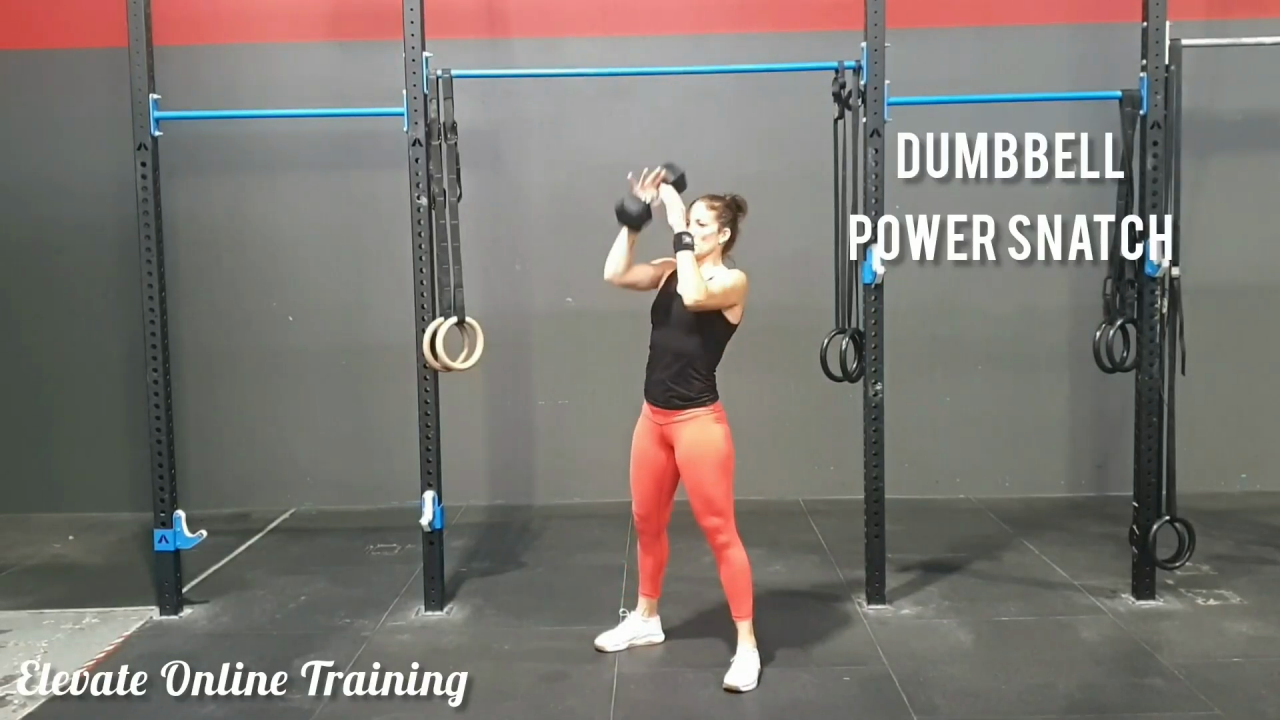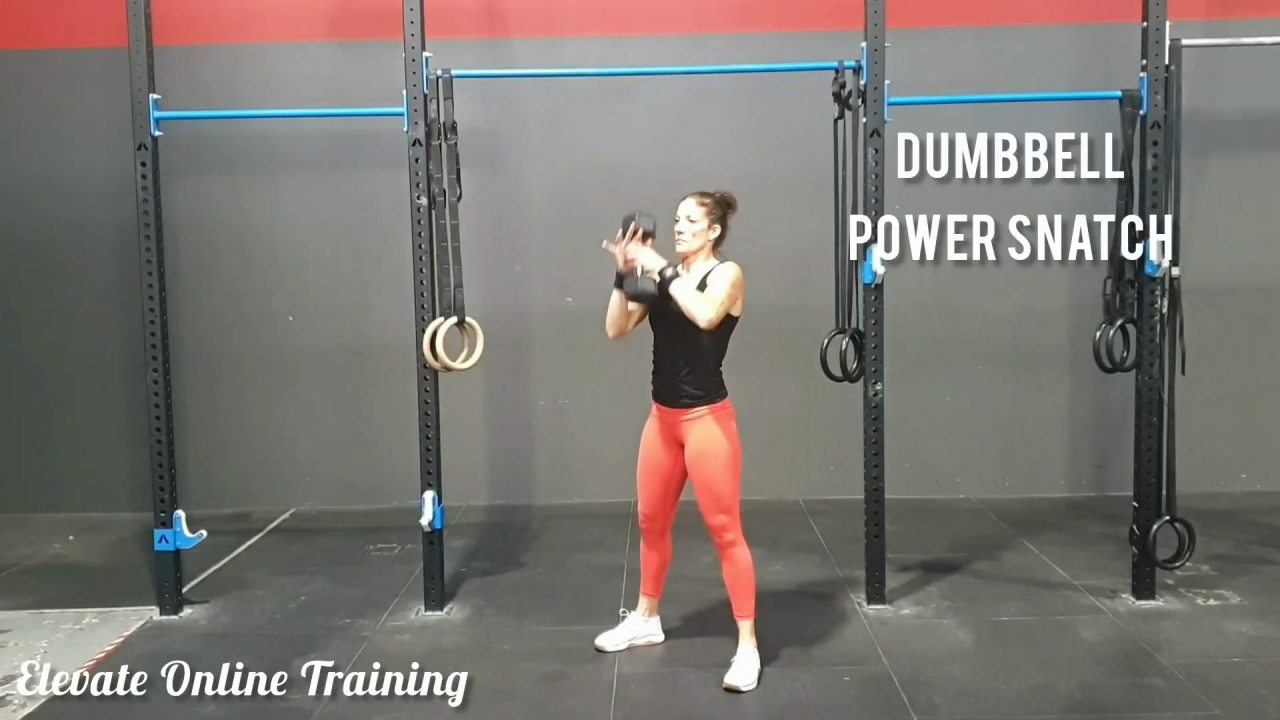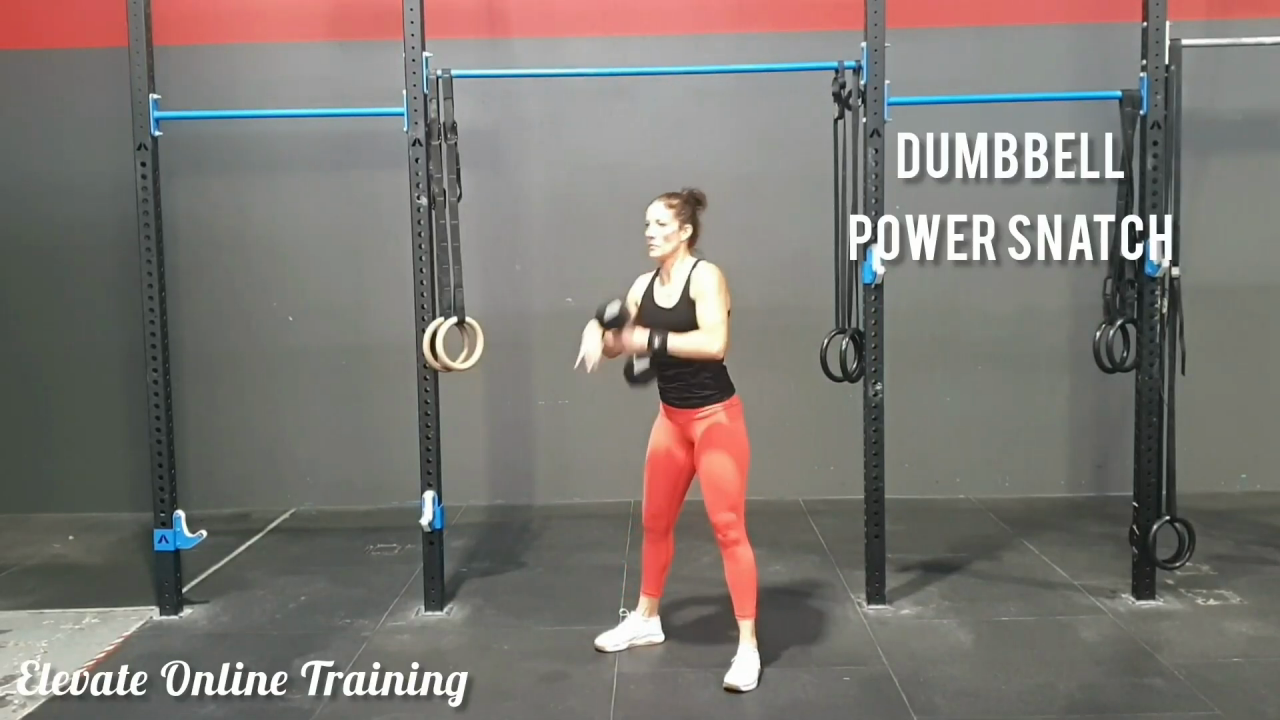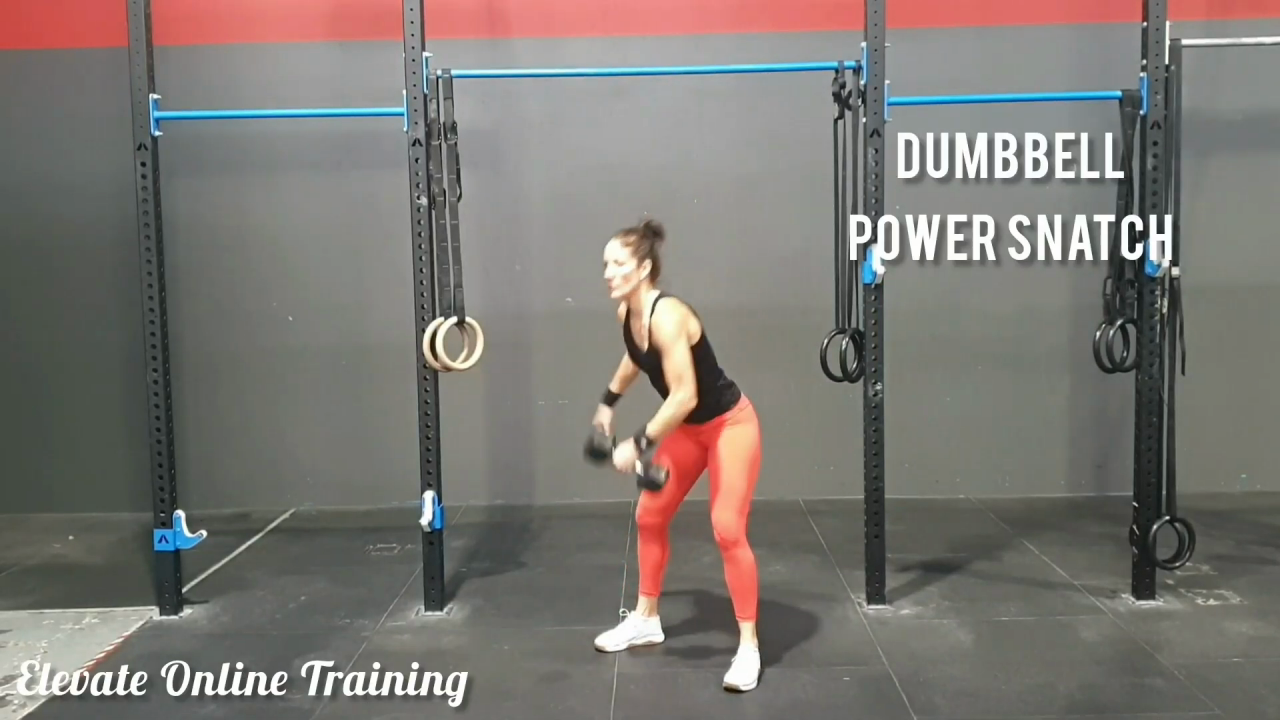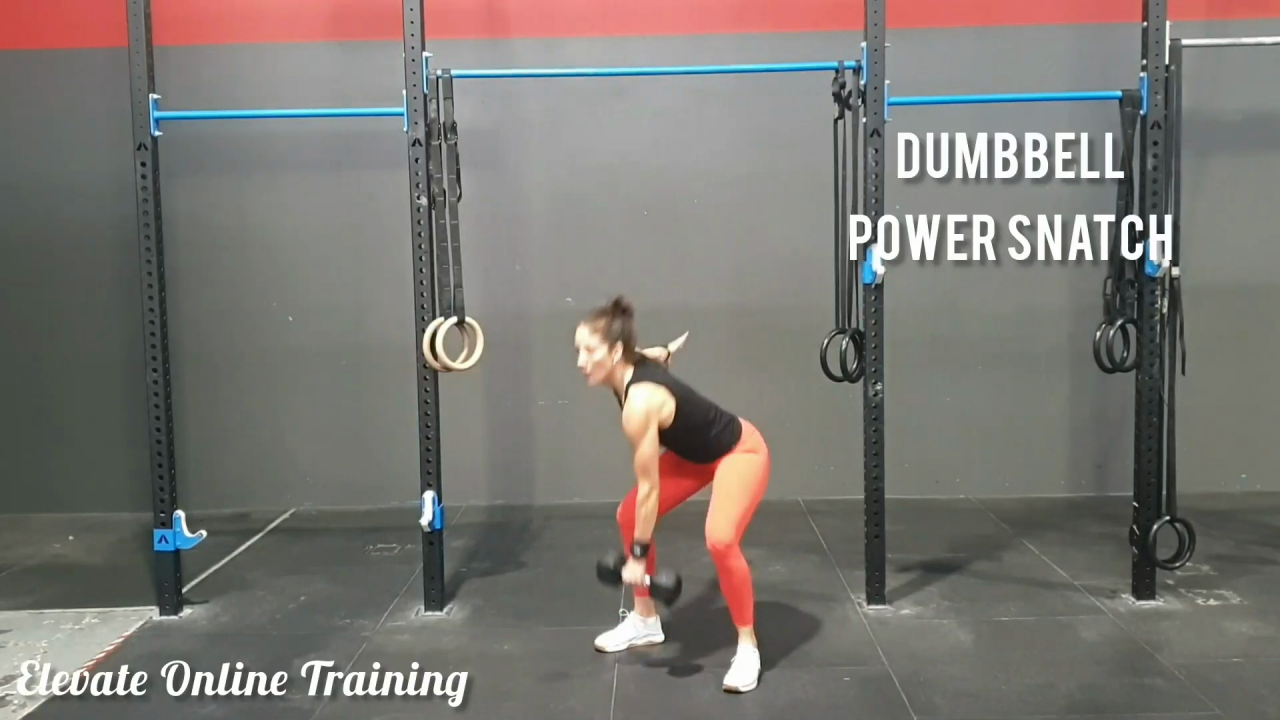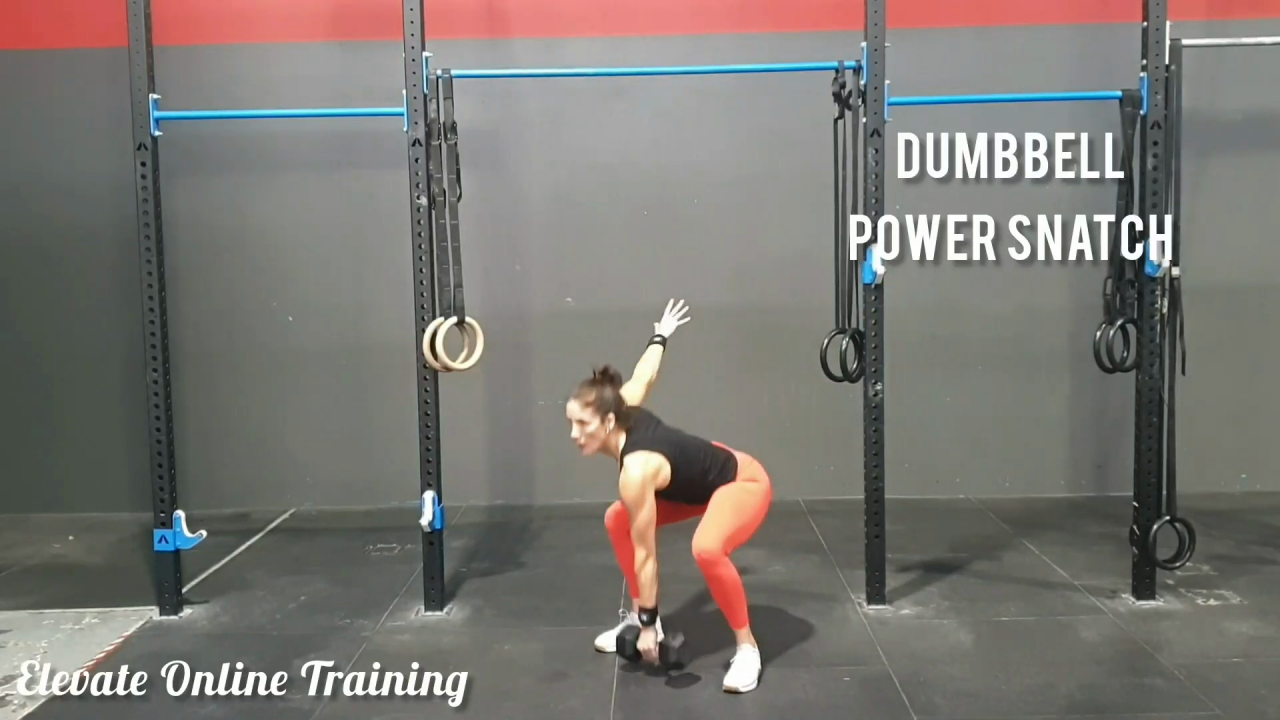
dt=0.2s
person 1, frame 1
left shoulder: (732, 284)
right shoulder: (671, 270)
left elbow: (694, 296)
right elbow: (615, 275)
left wrist: (680, 231)
left hip: (699, 421)
right hip: (653, 417)
left knee: (719, 532)
right knee: (647, 522)
left ankle: (747, 647)
right ankle: (646, 619)
person 1, frame 2
left shoulder: (727, 274)
right shoulder: (663, 276)
left elbow: (704, 314)
right elbow: (617, 330)
left wrist: (659, 272)
right wrist: (626, 270)
left hip: (709, 420)
right hip: (662, 419)
left knee: (725, 530)
right knee: (652, 522)
left ankle: (748, 647)
right ankle: (645, 619)
person 1, frame 3
left shoulder: (705, 277)
right shoulder: (644, 286)
left elbow: (715, 344)
right elbow: (620, 341)
left wrist: (650, 340)
right wrist: (598, 334)
left hip: (717, 418)
right hip: (671, 419)
left knee: (727, 528)
right knee: (655, 520)
left ankle: (748, 645)
right ankle: (646, 619)
person 1, frame 4
left shoulder: (665, 314)
right shoulder: (630, 313)
left elbow: (684, 398)
left wrist: (638, 445)
right wrist: (608, 401)
left hip: (729, 424)
right hip: (690, 429)
left knee: (728, 530)
right knee: (650, 514)
left ankle: (748, 645)
right ankle: (646, 619)
person 1, frame 5
left shoulder: (641, 398)
right shoulder: (629, 365)
left elbow: (649, 491)
right elbow: (656, 357)
left wrist: (638, 556)
right wrist: (667, 352)
left hip: (741, 453)
right hip: (694, 453)
left knee: (721, 540)
right knee: (627, 515)
left ankle: (748, 647)
right ankle: (646, 624)
person 1, frame 6
left shoulder: (636, 470)
right shoulder: (624, 408)
left elbow: (645, 554)
right elbow: (646, 374)
left wrist: (649, 626)
right wrist: (661, 335)
left hip: (744, 484)
right hip: (712, 468)
left knee: (708, 549)
right knee: (616, 521)
left ankle: (747, 648)
right ankle: (634, 613)
